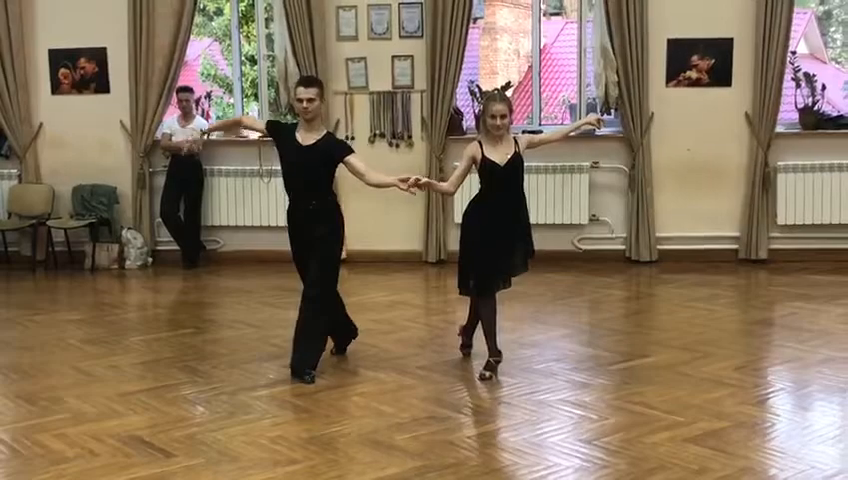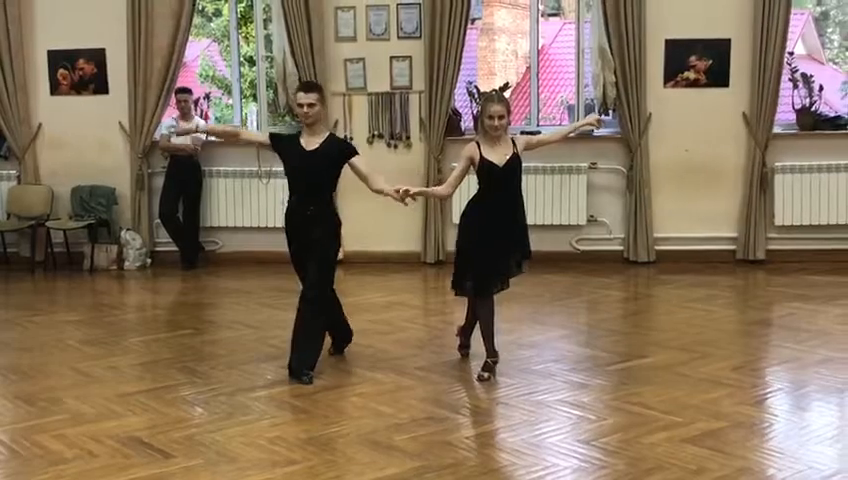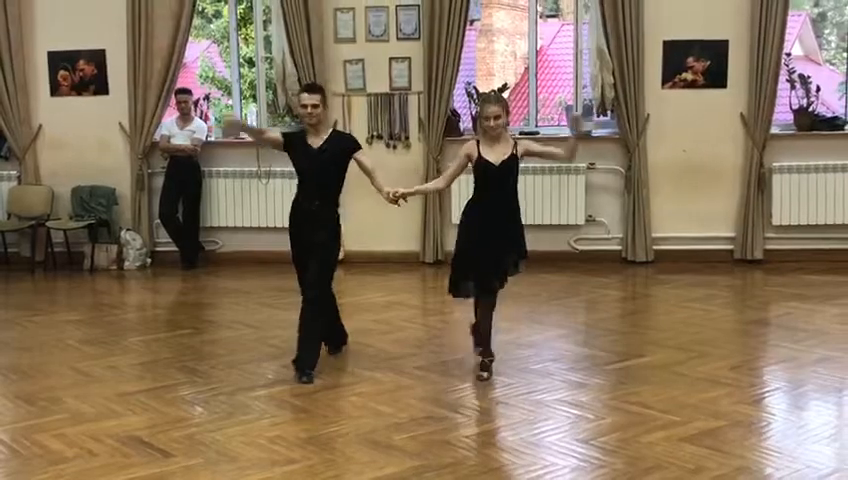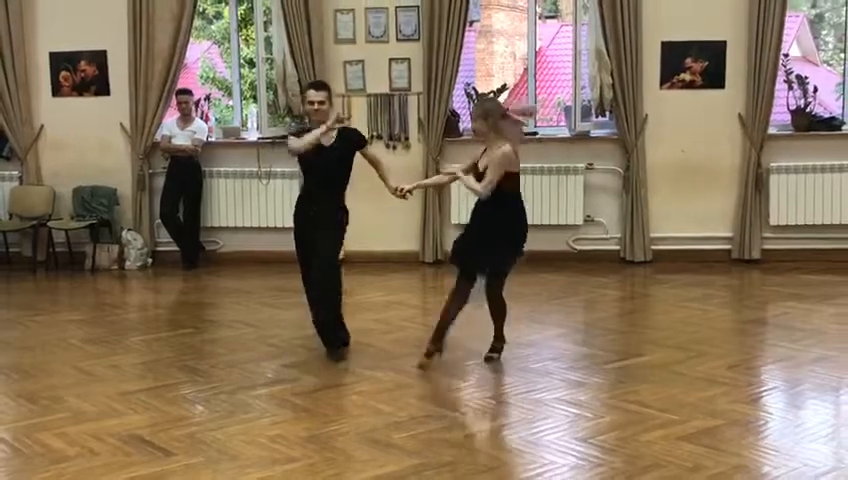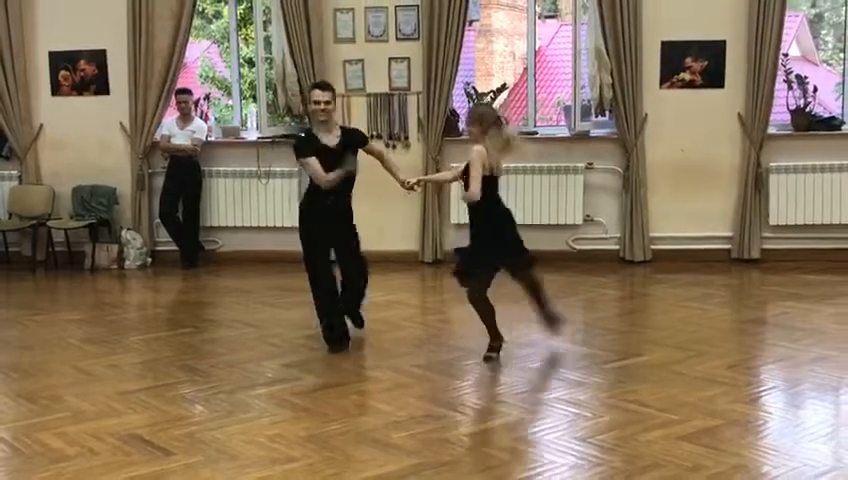
dt=0.2s
person 1, frame 1
left shoulder: (334, 145)
right shoulder: (282, 132)
left elbow: (367, 175)
right elbow: (242, 120)
left wrist: (396, 182)
right wrist: (204, 131)
left hip: (326, 221)
right hip: (297, 219)
left knee: (317, 289)
right knee: (319, 285)
left ankle: (304, 363)
right ankle: (344, 332)
person 1, frame 2
left shoulder: (338, 146)
right shoulder: (285, 142)
left elbow: (369, 177)
right elbow: (240, 134)
left wrist: (389, 191)
right wrist: (196, 129)
left hip: (324, 224)
right hip: (296, 222)
left knee: (315, 291)
right knee: (318, 287)
left ankle: (301, 363)
right ankle: (340, 333)
person 1, frame 3
left shoulder: (343, 141)
right shoulder: (294, 140)
left elbow: (370, 170)
right elbow: (262, 135)
left wrist: (385, 191)
right wrist: (239, 124)
left hip: (326, 220)
right hip: (299, 218)
left knee: (315, 289)
right knee: (311, 287)
left ankle: (305, 361)
right ankle: (335, 337)
person 1, frame 4
left shoulder: (350, 136)
right shoulder: (300, 138)
left elbow: (375, 161)
right elbow: (297, 146)
left wrist: (390, 185)
right wrist: (324, 128)
left hip: (332, 213)
right hip: (305, 212)
left knee: (325, 273)
right knee: (312, 279)
left ankle: (335, 338)
right ankle: (335, 335)
person 1, frame 5
left shoulder: (352, 136)
right shoulder: (304, 144)
left elbow: (379, 155)
right elbow: (323, 181)
left wrist: (400, 179)
right wrist: (345, 170)
left hip: (342, 211)
right hip: (315, 214)
left knee: (355, 268)
right knee: (320, 274)
left ankle: (351, 308)
right ankle: (336, 334)
person 2, frame 1
left shoulder: (521, 143)
right shoulder: (475, 149)
left elbow: (556, 135)
right elbow: (450, 187)
left wrist: (584, 122)
right wrist: (428, 183)
left hip: (511, 222)
right hip: (483, 223)
left knee: (487, 284)
right knee: (484, 285)
left ankle: (468, 330)
right ankle: (493, 354)
person 2, frame 2
left shoulder: (519, 143)
right shoulder: (473, 149)
left elbow: (554, 137)
right elbow: (446, 189)
left wrist: (583, 123)
right wrist: (419, 191)
left hip: (509, 224)
right hip: (480, 223)
left knee: (485, 285)
right knee: (483, 286)
left ankle: (466, 331)
right ankle: (490, 355)
person 2, frame 3
left shoulder: (519, 146)
right shoulder: (472, 148)
left elbow: (565, 155)
right elbow: (442, 182)
left wrist: (577, 130)
right wrist: (408, 191)
left hip: (506, 223)
right hip: (478, 222)
left knee: (491, 285)
right knee: (483, 286)
left ankle: (482, 340)
right ankle: (485, 353)
person 2, frame 4
left shoulder: (504, 151)
right shoulder: (488, 150)
left elbow: (483, 191)
right elbow: (451, 175)
left wrist: (462, 175)
right wrist: (416, 185)
left hip: (507, 226)
right hip: (484, 222)
left knee: (494, 287)
right knee: (464, 282)
left ankle: (498, 339)
right ankle: (437, 340)
person 2, frame 5
left shoulder: (478, 151)
right shoulder: (490, 150)
left elbow: (474, 195)
right elbow: (457, 173)
left wrist: (464, 194)
right wrist: (423, 179)
left hip: (492, 227)
right hip: (494, 225)
left knee: (475, 290)
right knee: (522, 273)
left ankle: (495, 340)
right ankle: (547, 314)
person 3, frame 1
left shoulder: (201, 123)
right shoulder: (169, 122)
left elbow: (196, 149)
right elbow: (163, 144)
left wrist: (173, 146)
right wrist: (184, 144)
left hip: (192, 167)
right hip: (175, 167)
left knee: (192, 213)
right knee: (167, 211)
left ankle: (191, 254)
right ankle: (192, 246)
person 3, frame 2
left shoulder: (200, 124)
right shoulder: (168, 123)
left elbow: (194, 150)
right elbow: (162, 145)
left wrist: (172, 147)
right wrist: (183, 145)
left hip: (191, 168)
right hip: (174, 168)
left knee: (190, 213)
right knee: (166, 212)
left ankle: (190, 254)
right ankle: (191, 246)
person 3, frame 3
left shoulder: (200, 125)
right shoulder: (168, 123)
left elbow: (194, 151)
right elbow: (162, 146)
left wrist: (172, 148)
right wrist: (183, 147)
left hip: (190, 169)
right hip: (173, 169)
left knee: (190, 214)
right knee: (165, 212)
left ankle: (190, 254)
right ankle: (190, 247)
person 3, frame 4
left shoulder: (200, 126)
right shoulder: (169, 124)
left elbow: (194, 151)
right elbow: (162, 146)
left wrist: (173, 149)
right wrist: (183, 147)
left hip: (191, 169)
right hip: (174, 169)
left knee: (191, 214)
right knee: (166, 212)
left ankle: (191, 255)
right ankle: (191, 247)
person 3, frame 5
left shoulder: (200, 125)
right shoulder: (168, 123)
left elbow: (194, 151)
right elbow: (162, 146)
left wrist: (172, 148)
right wrist: (183, 147)
left hip: (191, 169)
right hip: (174, 168)
left knee: (190, 213)
right knee: (165, 212)
left ankle: (190, 254)
right ankle: (190, 246)
